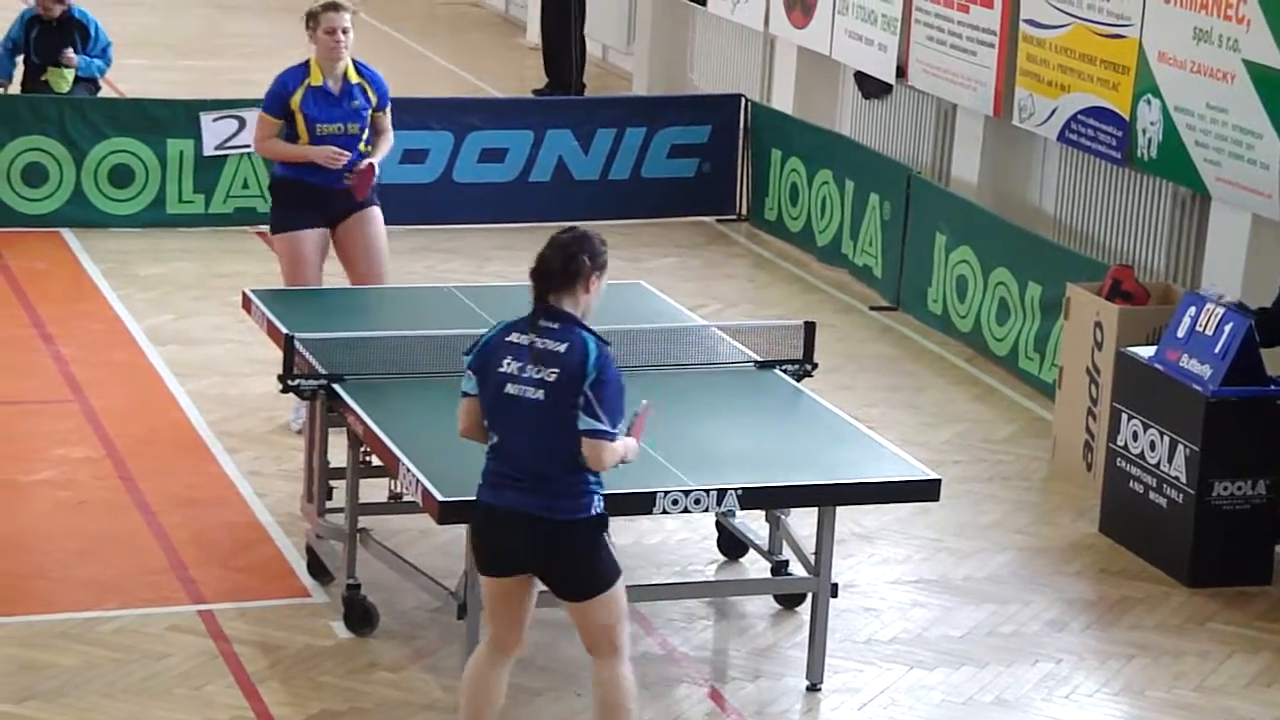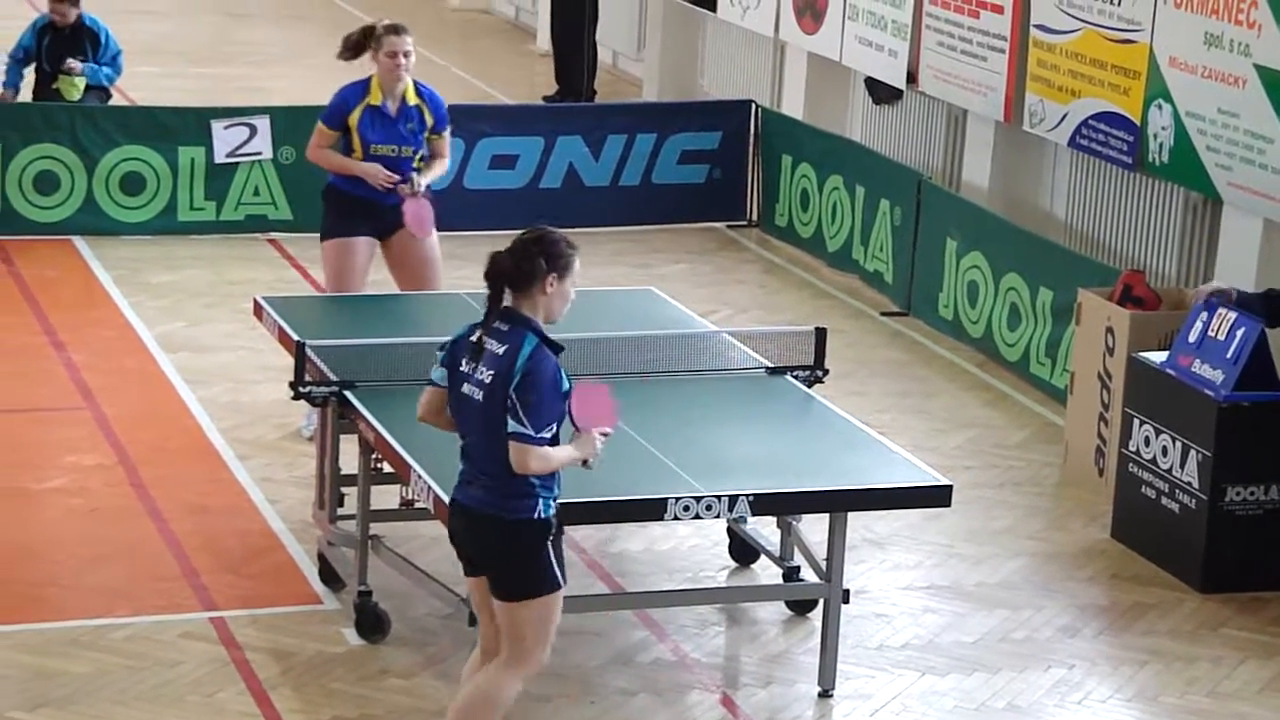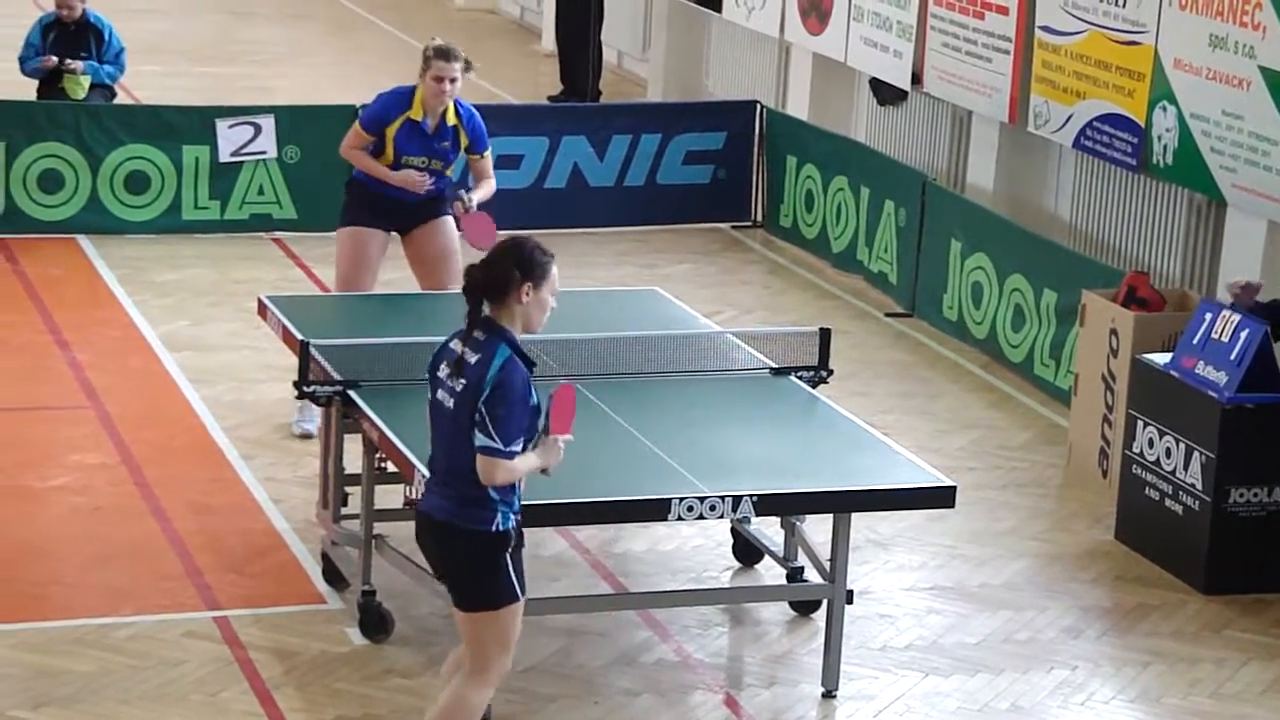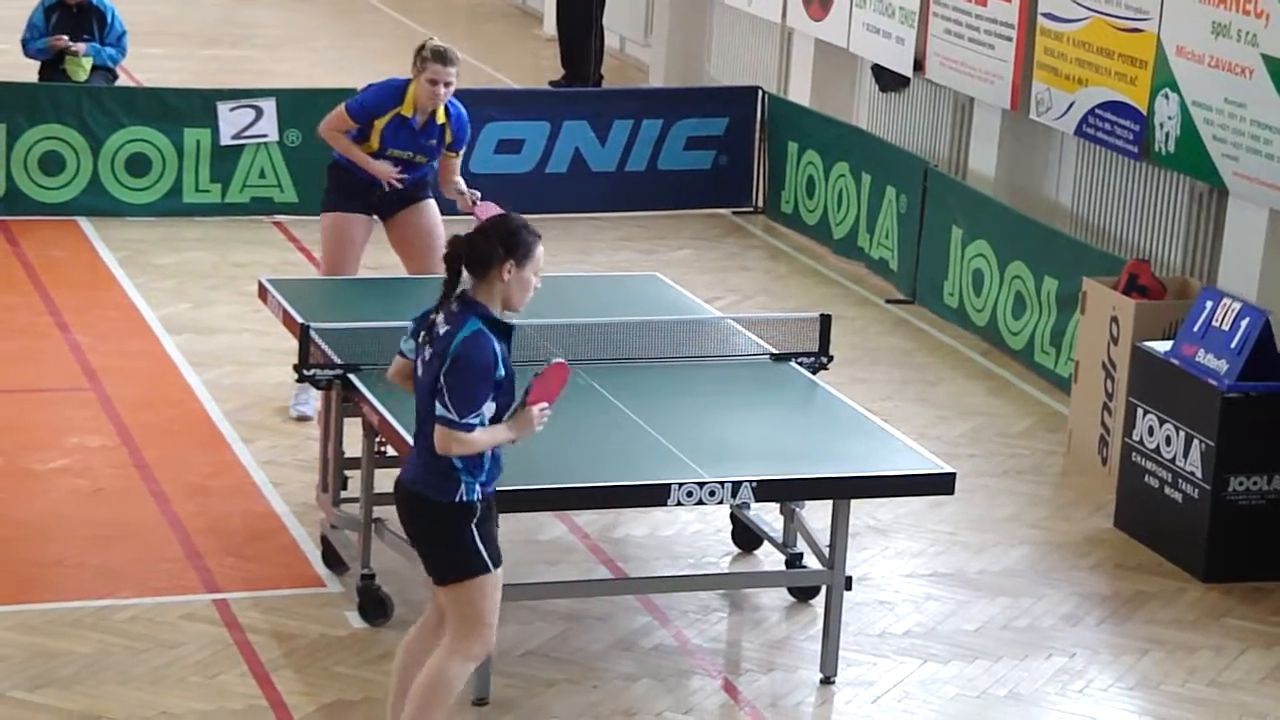
dt=0.3s
person 1, frame 1
left shoulder: (495, 342)
right shoulder: (593, 358)
left elbow: (468, 425)
right elbow: (598, 457)
right wrist: (626, 447)
left hip: (495, 514)
right hip: (567, 524)
left knee: (499, 643)
right knee: (610, 652)
person 1, frame 2
left shoulder: (468, 339)
right shoulder: (537, 363)
left elbow: (428, 411)
right elbow: (527, 461)
right wrist: (578, 448)
left hip: (468, 513)
right hip: (519, 525)
left knee: (494, 647)
right knee: (521, 660)
person 1, frame 3
left shoulder: (454, 348)
right shoulder: (509, 374)
right elbow: (493, 473)
right wrist: (541, 457)
left hip: (437, 520)
right hip: (480, 533)
left knee: (477, 652)
right knee: (488, 668)
person 1, frame 4
left shoulder: (438, 316)
right shoulder: (478, 346)
left elbow: (399, 375)
right elbow: (450, 441)
right wrist: (513, 428)
left hip: (422, 492)
right hip: (452, 504)
left knee: (444, 619)
right knee: (471, 642)
person 2, frame 1
left shoulder: (371, 82)
right shoulder: (289, 83)
left elbow: (385, 134)
right elbow: (262, 144)
left wrist: (373, 161)
right wrist: (313, 153)
left hip: (354, 195)
right hip: (298, 199)
right ankle: (308, 397)
person 2, frame 2
left shoulder: (430, 103)
right shoulder: (350, 99)
left elbow: (442, 158)
right elbow: (316, 151)
left wrist: (422, 180)
right wrist: (362, 168)
left hip: (405, 208)
right hip: (350, 208)
right ankle: (319, 404)
person 2, frame 3
left shoulder: (470, 122)
right shoulder: (391, 105)
left elbow: (487, 180)
right elbow: (349, 149)
left wrist: (473, 198)
right wrist: (393, 176)
left hip: (429, 205)
right hip: (371, 200)
right ankle: (310, 398)
person 2, frame 4
left shoulder: (456, 119)
right shoulder: (382, 96)
left elbow: (448, 177)
right elbow: (328, 129)
left wrist: (463, 194)
right wrist: (370, 164)
left hip: (410, 190)
right hip: (352, 183)
left knee: (437, 281)
right ankle: (308, 383)
